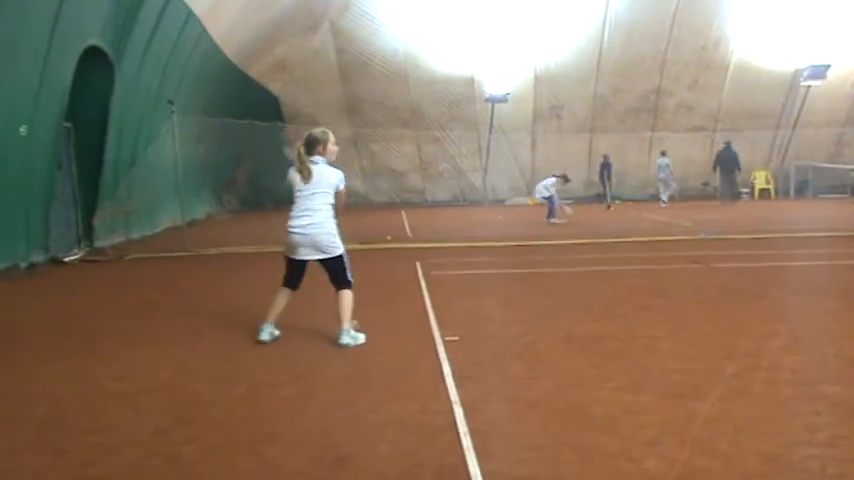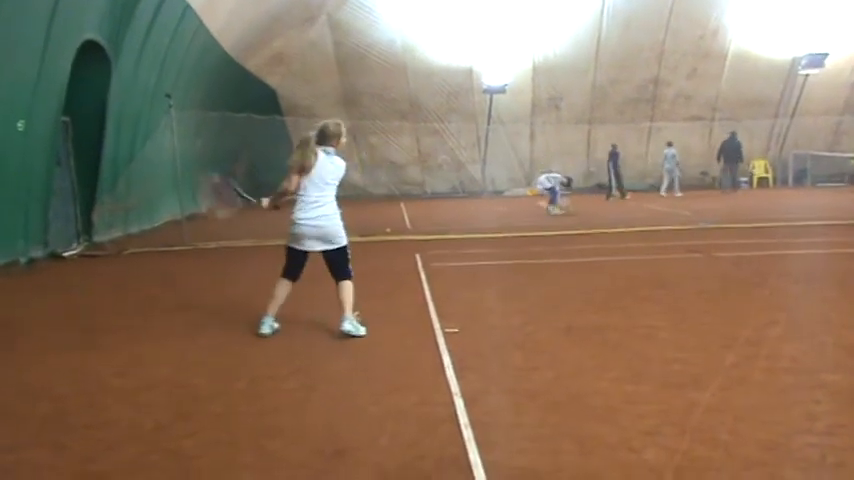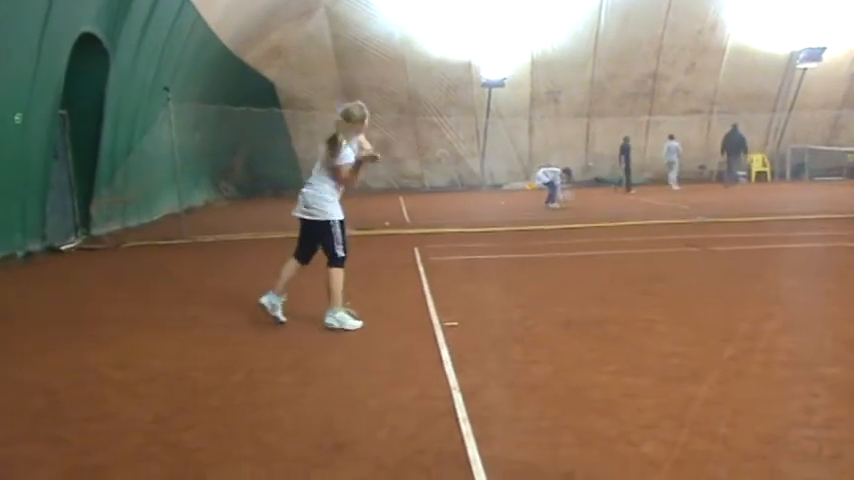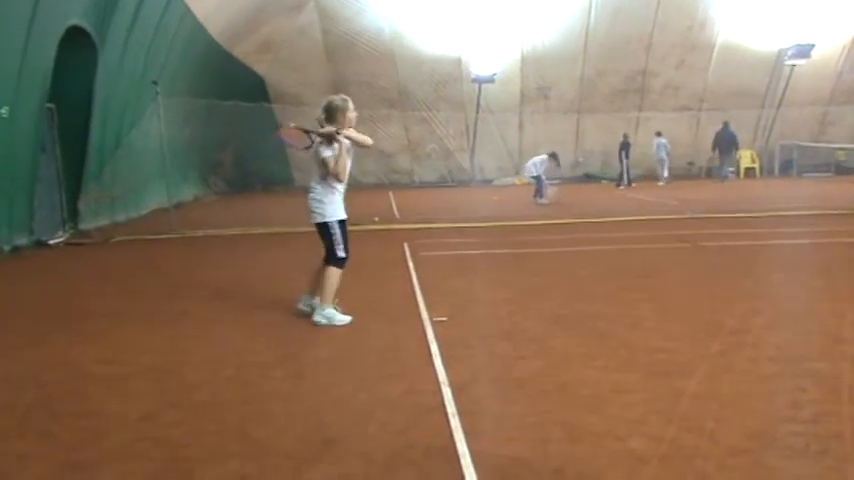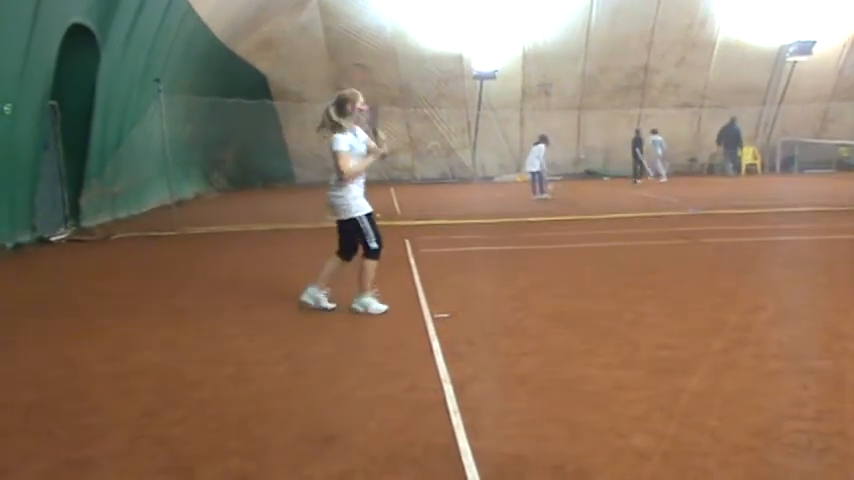
dt=0.3s
person 1, frame 1
left shoulder: (294, 172)
right shoulder: (335, 175)
right elbow: (339, 200)
left hip: (297, 235)
right hip: (325, 236)
left knee: (289, 284)
right knee: (344, 284)
left ankle: (267, 329)
right ankle: (347, 332)
person 1, frame 2
left shoulder: (303, 155)
right shoulder: (339, 164)
left elbow: (290, 187)
left wrist: (274, 199)
left hip: (301, 227)
right hip: (330, 228)
left knee: (289, 274)
right knee: (343, 275)
left ankle: (268, 322)
right ankle: (349, 321)
person 1, frame 3
left shoulder: (353, 137)
right shoulder: (343, 148)
left elbow: (369, 152)
right elbow: (347, 181)
left wrist: (368, 158)
right wrist: (360, 163)
left hip: (310, 201)
right hip: (325, 204)
left knee: (301, 255)
right knee: (337, 258)
left ankle: (274, 297)
right ankle: (335, 314)
person 1, frame 4
left shoulder: (343, 135)
right shoulder: (325, 144)
left elbow: (367, 142)
right elbow: (339, 175)
left wrist: (344, 132)
right wrist: (341, 147)
left hip: (332, 203)
right hip: (326, 204)
left knee: (333, 255)
right knee: (339, 256)
left ankle: (309, 299)
right ankle: (324, 310)
person 1, frame 5
left shoulder: (357, 132)
right shoulder: (340, 137)
left elbow: (379, 150)
right elbow: (347, 173)
left wrist: (378, 150)
right wrist: (371, 158)
left hip: (349, 198)
right hip: (347, 198)
left knee: (347, 251)
right knee: (373, 246)
left ankle: (315, 292)
right ankle: (364, 298)
